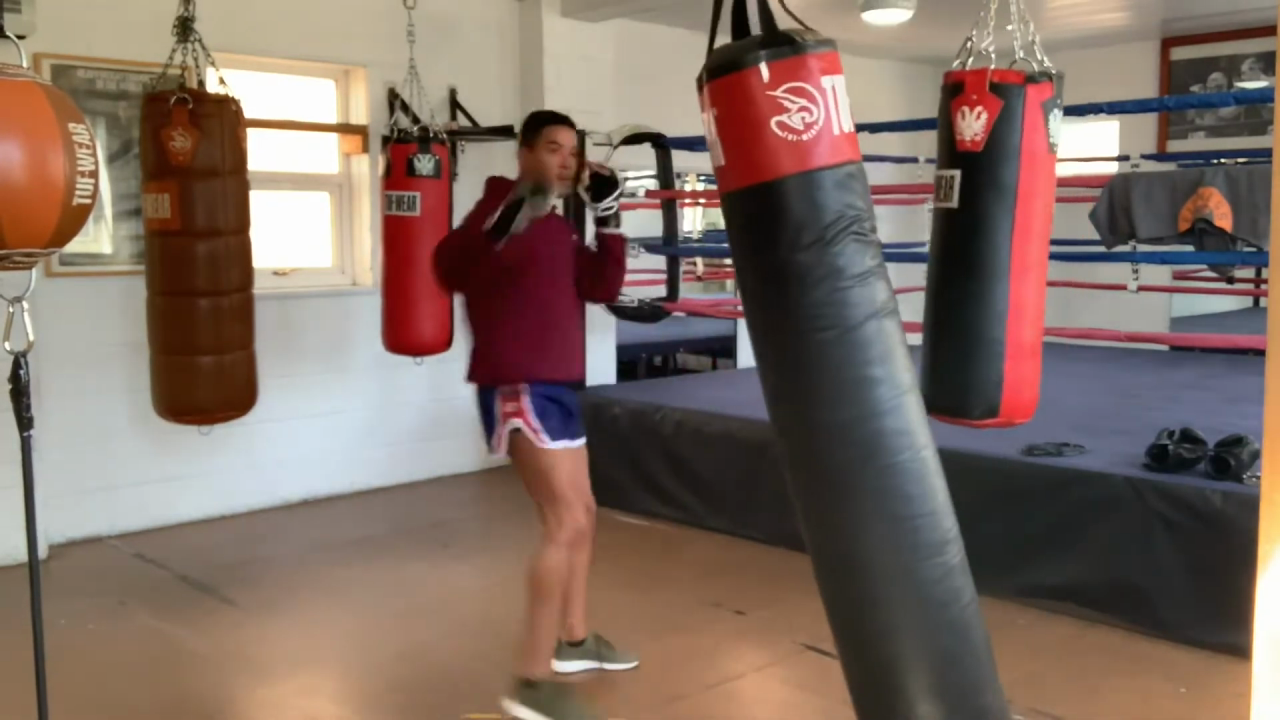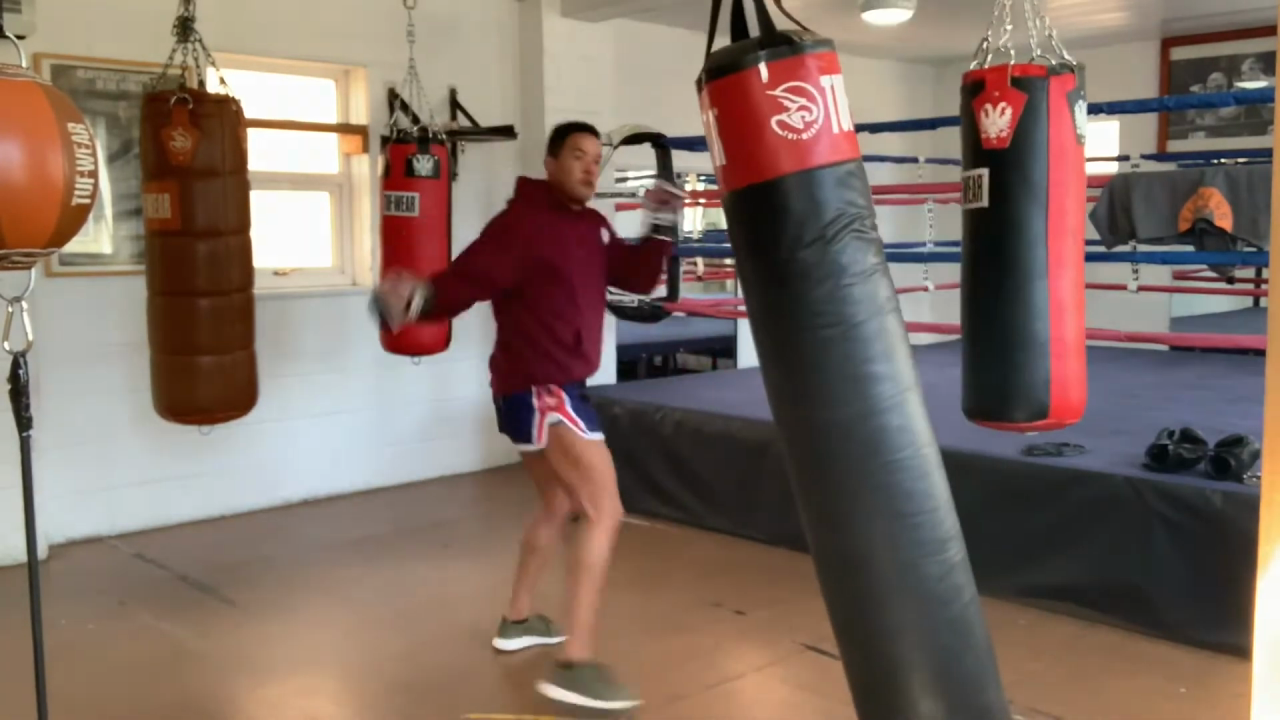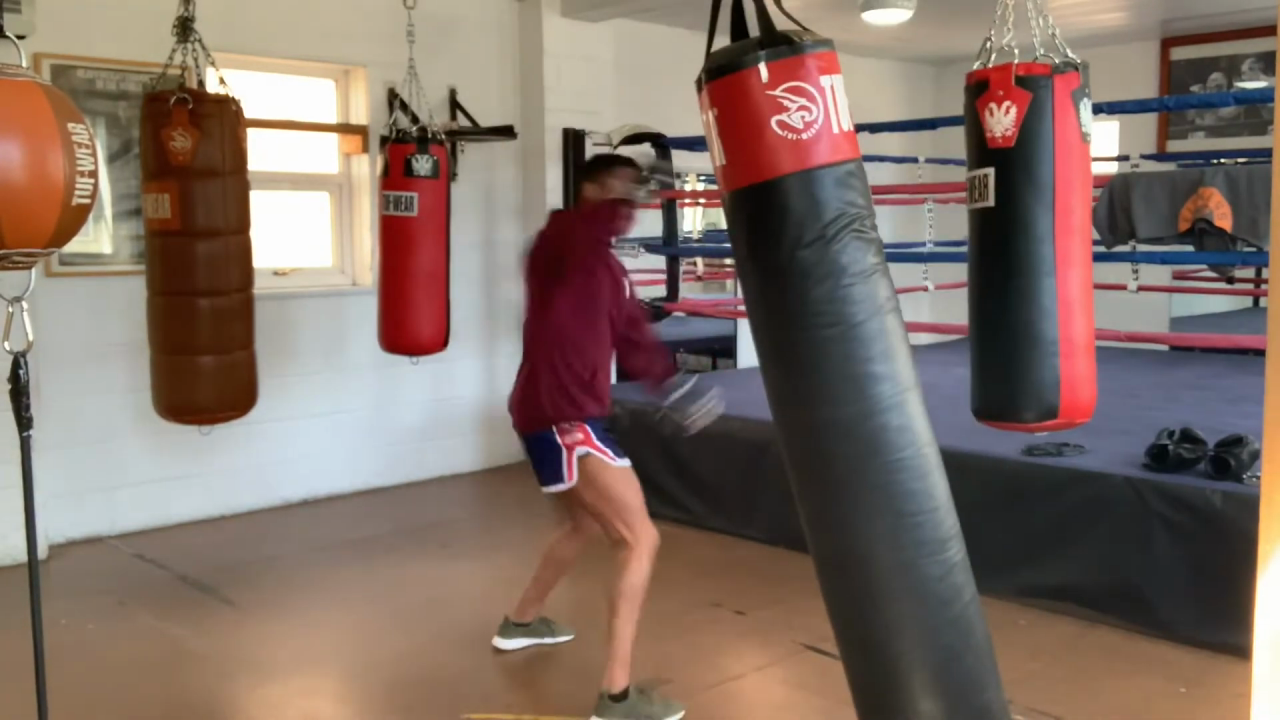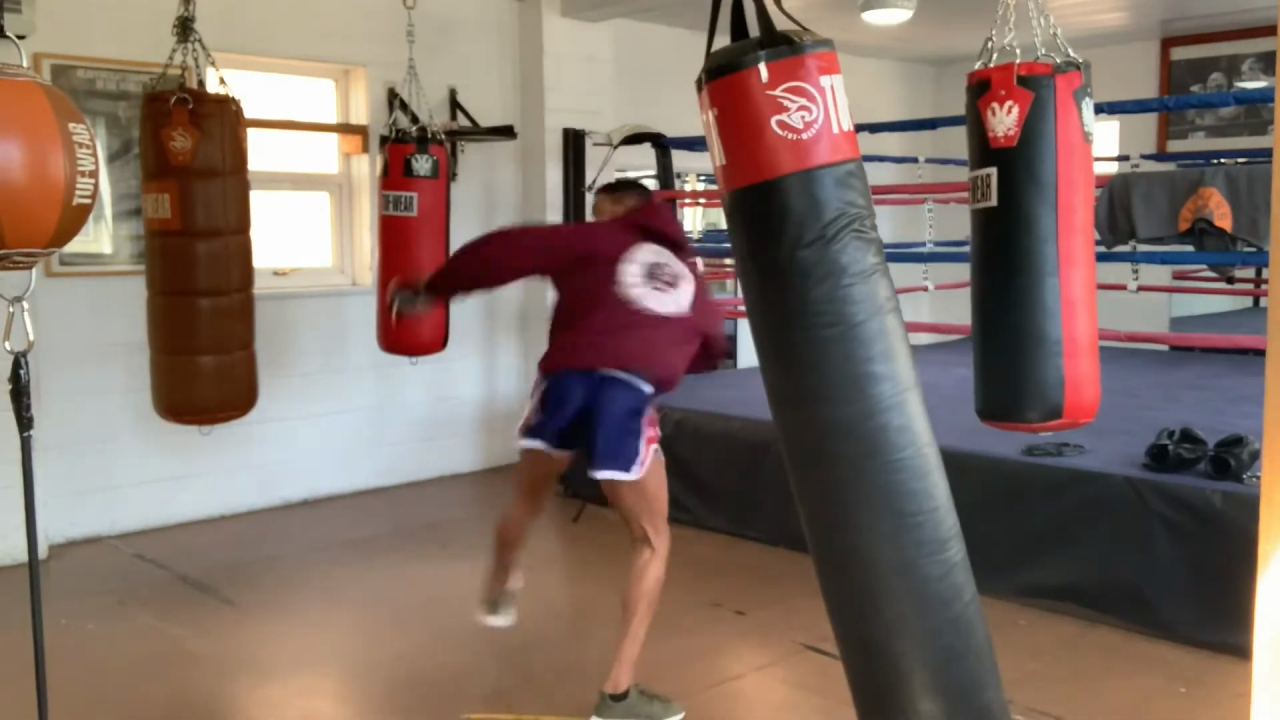
dt=0.3s
person 1, frame 1
left shoulder: (563, 226)
right shoulder: (499, 211)
left elbow: (603, 288)
right elbow: (452, 267)
left wrist: (607, 211)
right wrist: (505, 219)
left hip: (557, 386)
right hip: (516, 389)
left knee: (579, 515)
right knee: (568, 522)
left ankle: (575, 638)
person 1, frame 2
left shoulder: (592, 227)
right shoulder: (519, 225)
left elbow: (639, 277)
right elbow: (457, 285)
left wrist: (662, 226)
right wrist: (409, 302)
left hip: (557, 388)
right hip: (536, 390)
left knee: (561, 503)
right knee: (604, 512)
left ankle: (517, 620)
right ankle: (574, 663)
person 1, frame 3
left shoulder: (610, 270)
right shoulder: (559, 246)
left elbow: (635, 339)
right elbow: (588, 224)
left wrist: (679, 388)
left hip: (546, 419)
right hip: (562, 423)
left knee: (586, 524)
right knee: (640, 540)
left ankle: (521, 620)
person 1, frame 4
left shoulder: (587, 242)
right shoulder: (685, 269)
left elbow: (501, 249)
right elbow: (714, 347)
left wrist: (431, 289)
left hip: (568, 383)
right hip: (628, 398)
left knee: (529, 497)
right knee: (651, 545)
left ankle: (497, 592)
